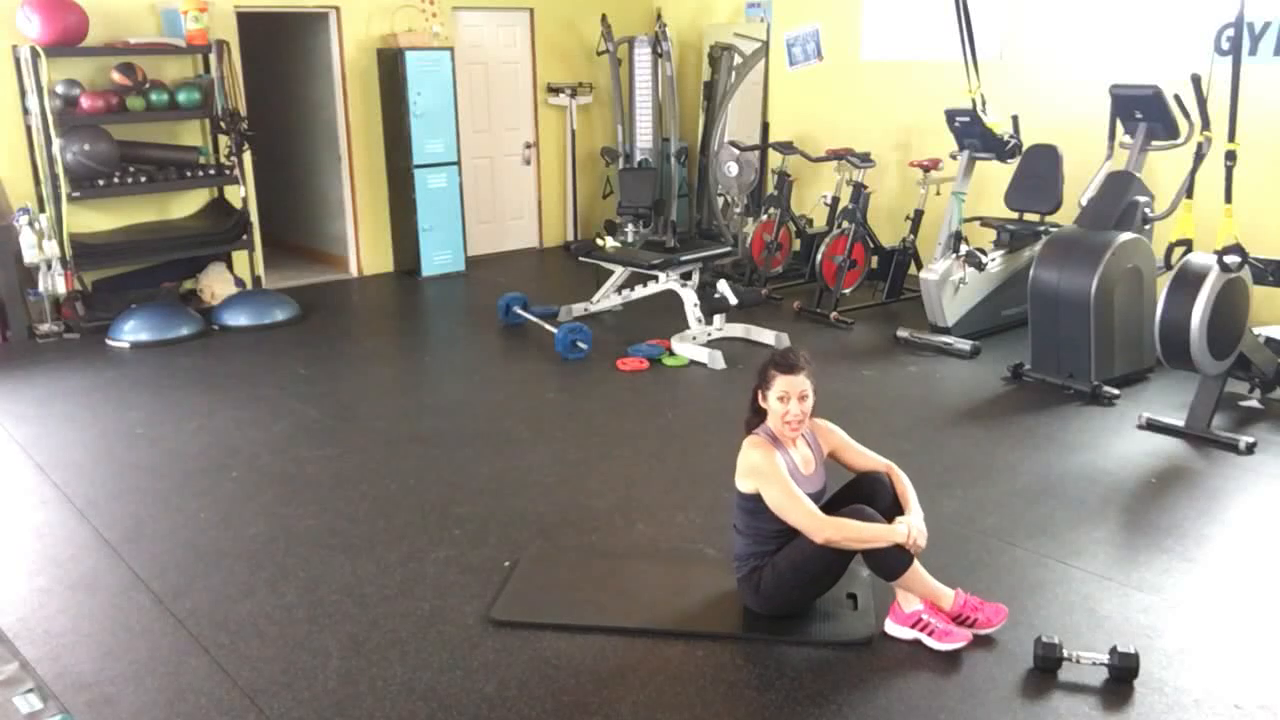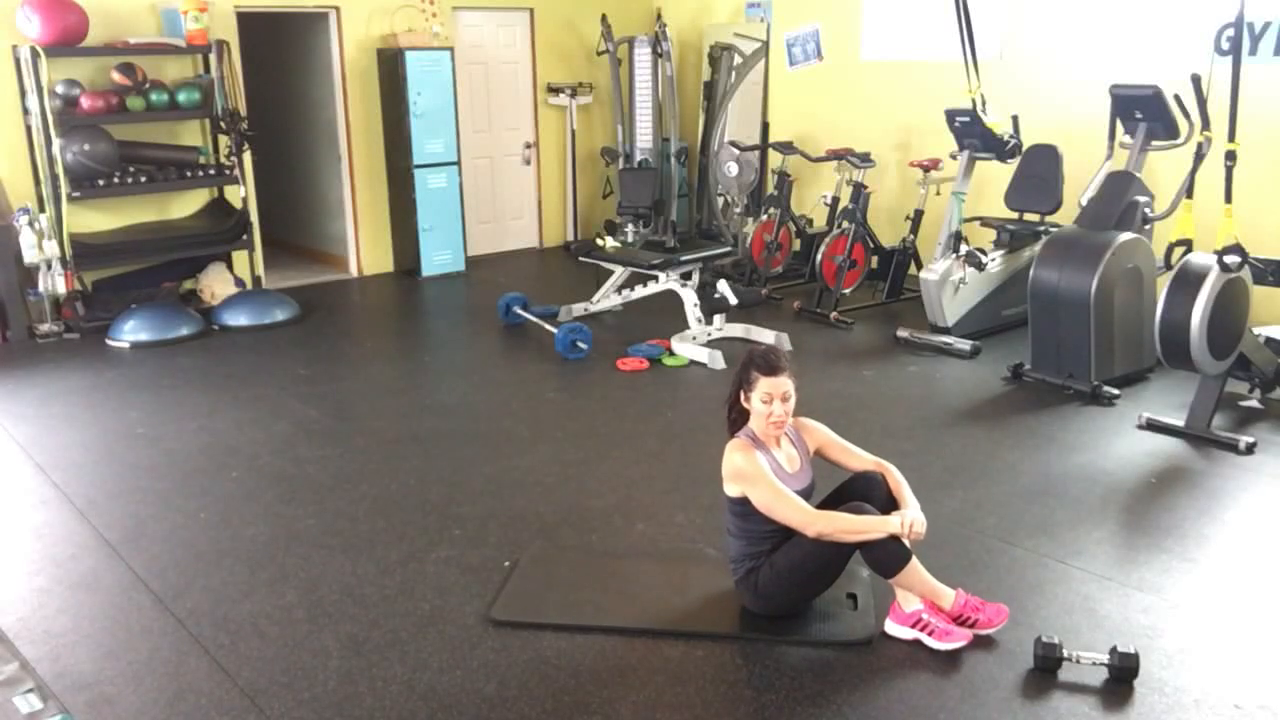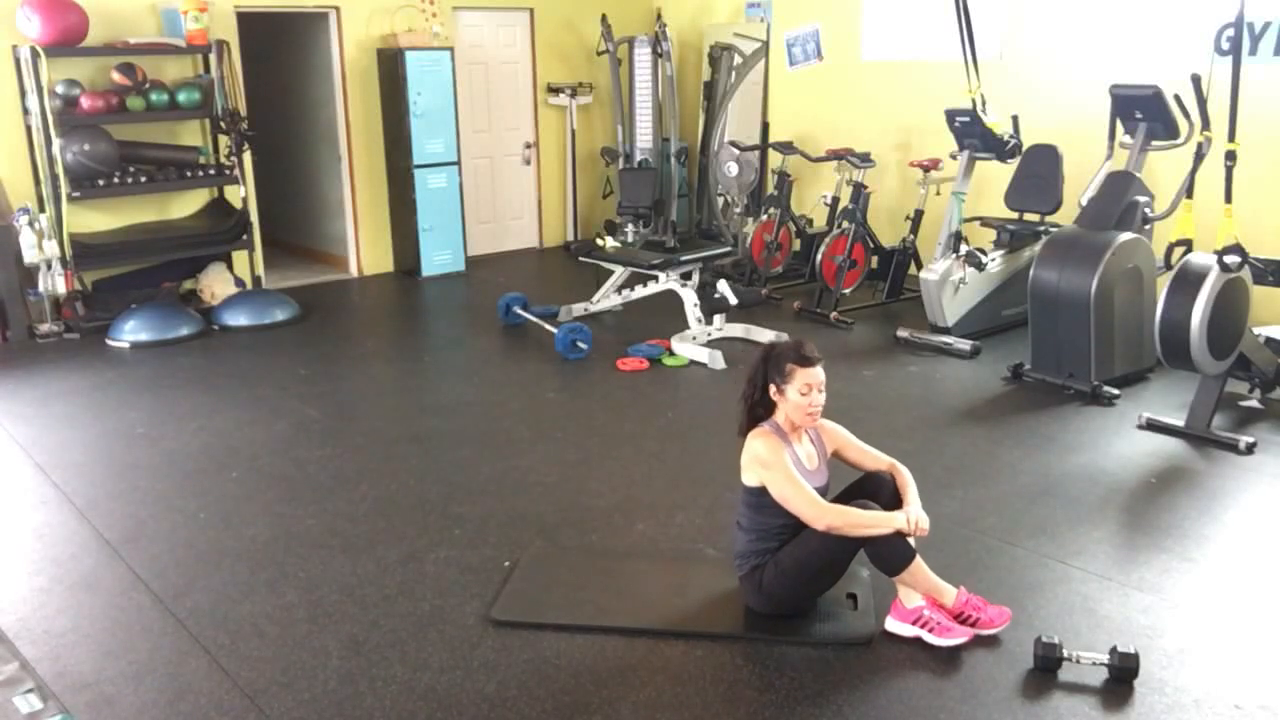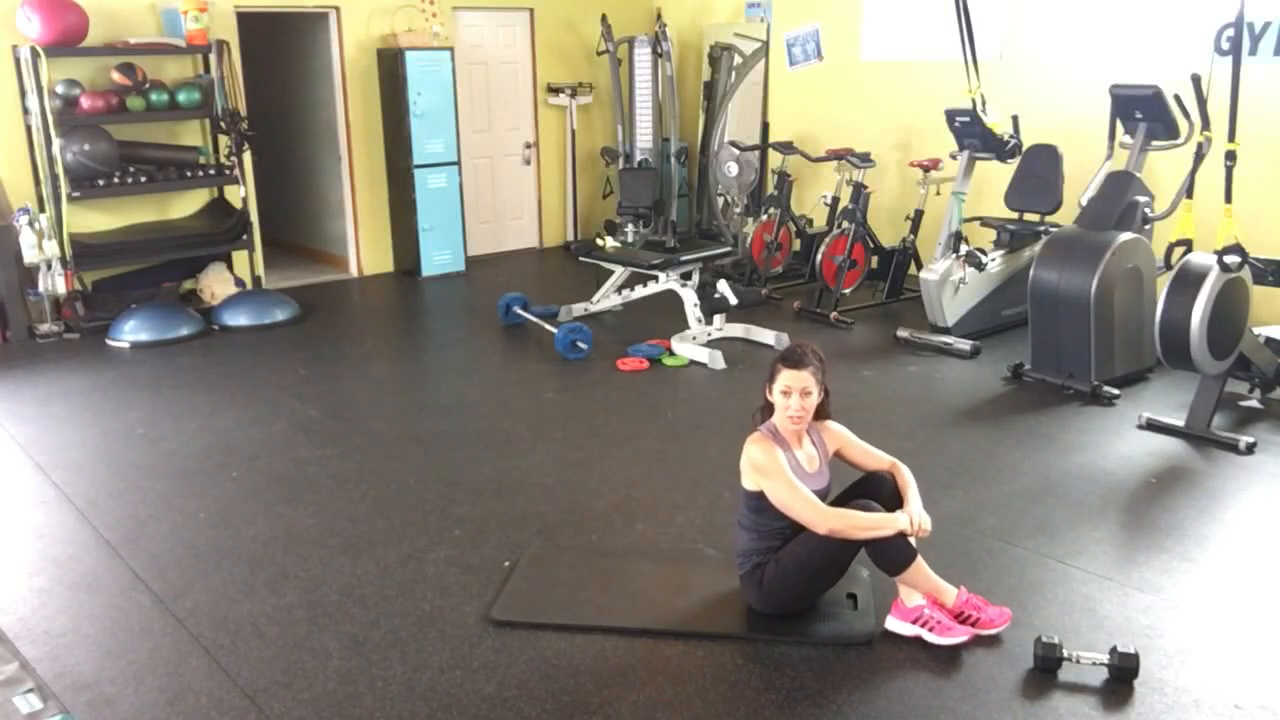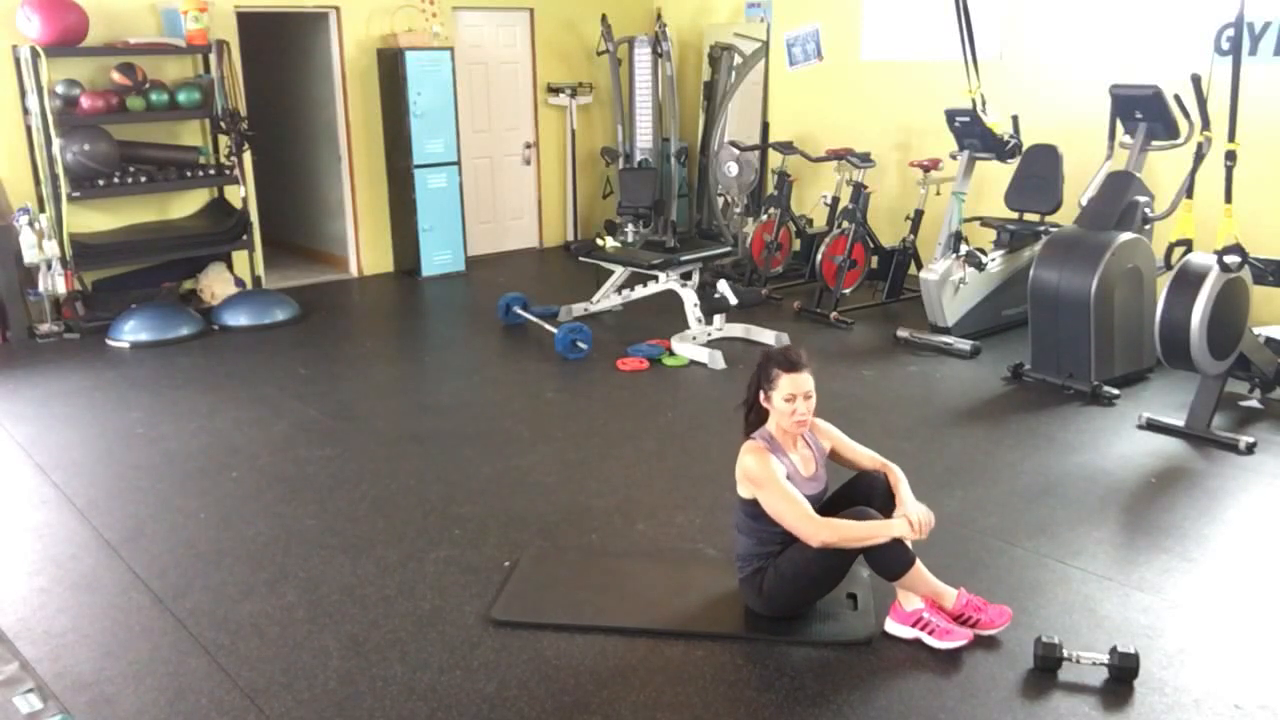
dt=1s
person 1, frame 1
left shoulder: (818, 432)
right shoulder: (759, 454)
left elbow: (891, 471)
right elbow: (822, 531)
left wrist: (914, 516)
right wrist: (899, 533)
left hip: (798, 554)
right hip: (765, 583)
left knee: (875, 485)
right knee: (858, 519)
left ankle: (909, 610)
right ankle: (948, 603)
person 1, frame 2
left shoulder: (803, 431)
right shoulder: (742, 457)
left elbow: (881, 467)
right elbow: (813, 524)
left wrist: (910, 507)
right wrist: (893, 524)
left hip: (796, 553)
right hip: (763, 583)
left knee: (871, 484)
right knee: (858, 516)
left ankle: (909, 608)
right ankle: (948, 603)
person 1, frame 3
left shoulder: (821, 432)
right shoulder: (763, 446)
left elbow: (894, 468)
right elbow: (822, 518)
left wrist: (912, 505)
right wrist: (898, 520)
left hip: (801, 554)
right hip: (767, 581)
left knee: (880, 484)
right knee: (864, 514)
left ankle: (911, 607)
right ankle: (950, 601)
person 1, frame 4
left shoulder: (824, 432)
right shoulder: (761, 451)
left elbow: (895, 467)
right elbow: (825, 522)
left wrist: (913, 506)
right wrist: (899, 521)
left hip: (801, 554)
right hip: (768, 581)
left knee: (882, 484)
right knee: (864, 513)
left ankle: (911, 607)
right ankle: (950, 600)
person 1, frame 5
left shoulder: (815, 432)
right shoulder: (757, 459)
left elbow: (885, 467)
right elbow: (817, 533)
left wrist: (906, 500)
right wrist: (896, 527)
left hip: (802, 553)
right hip: (768, 584)
left knee: (874, 484)
right knee: (862, 521)
left ankle: (910, 608)
right ankle: (948, 601)
